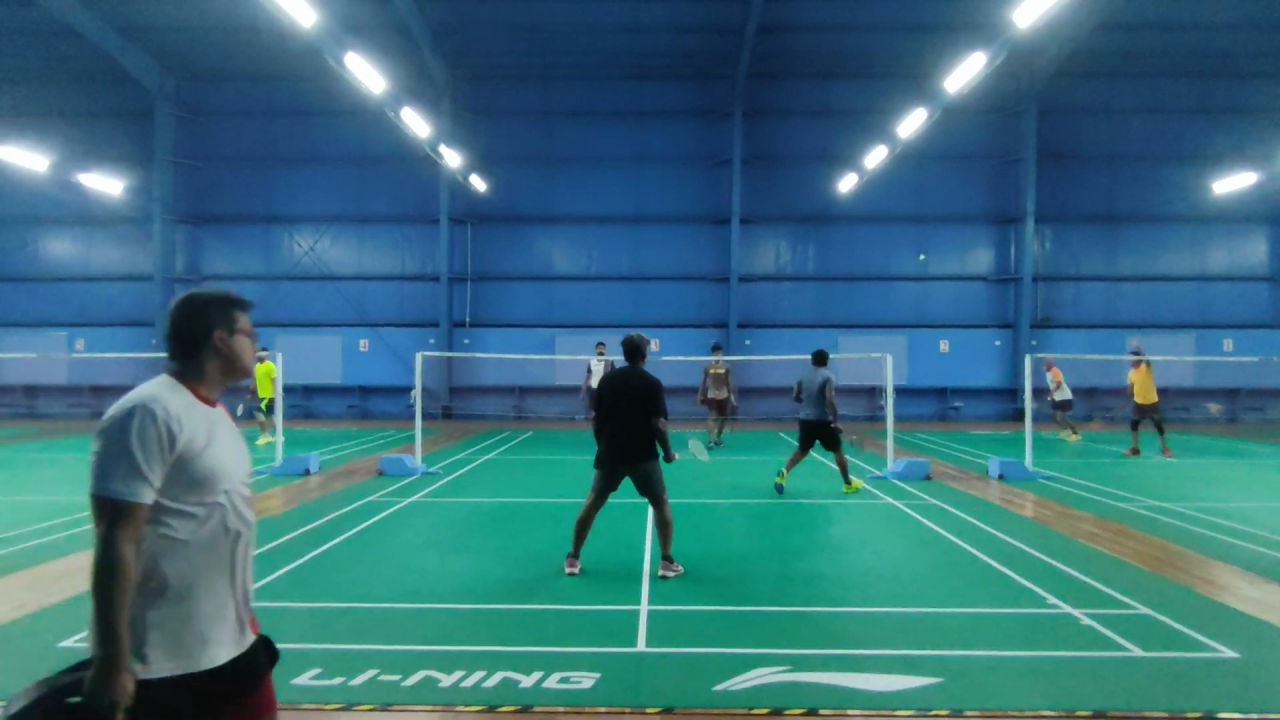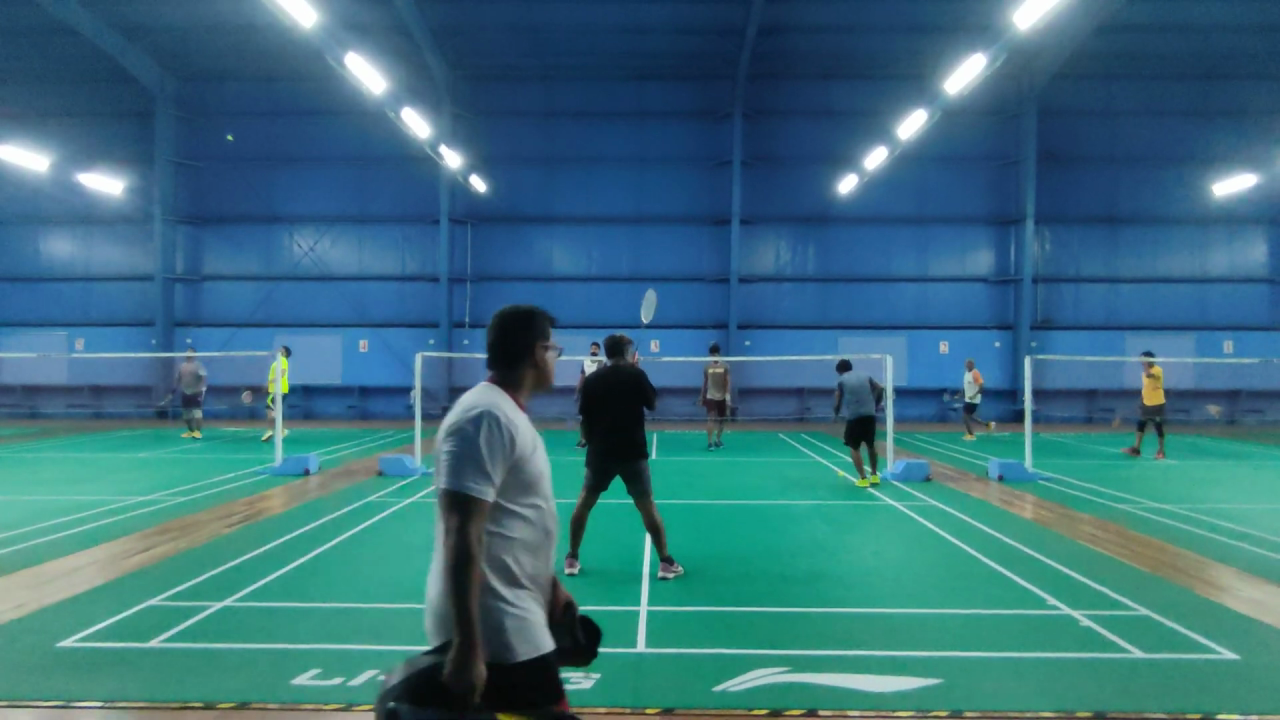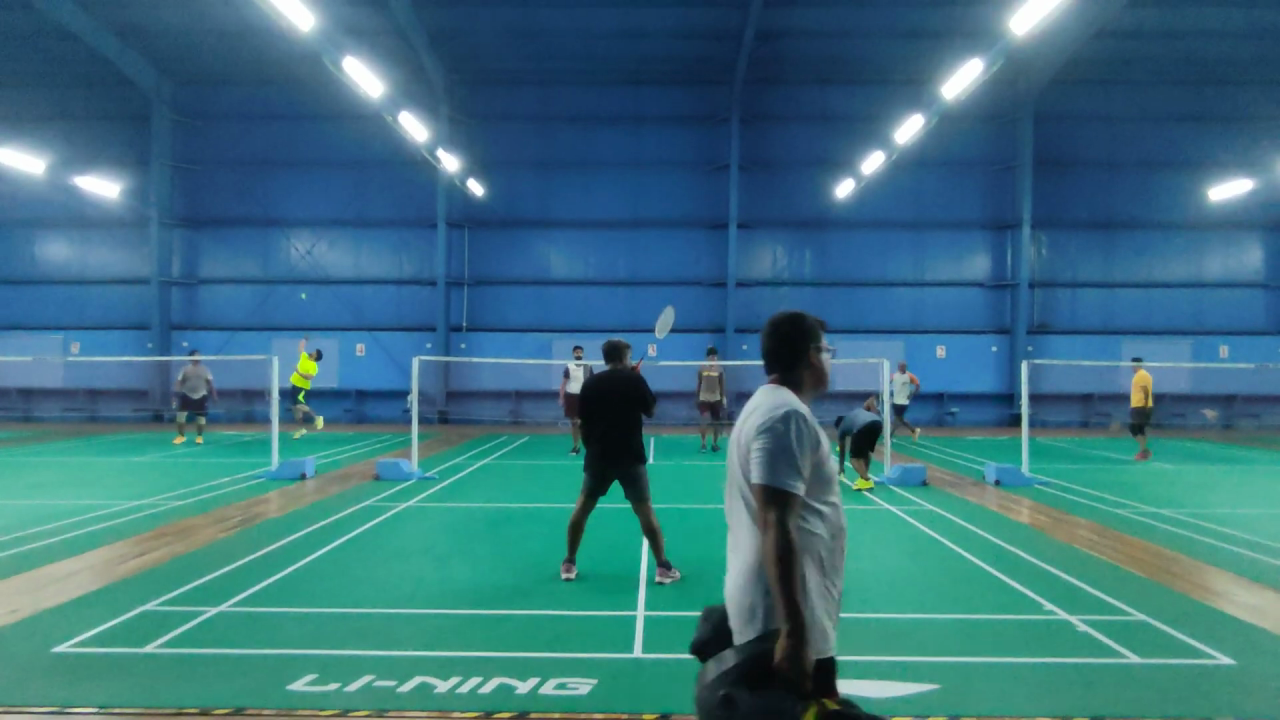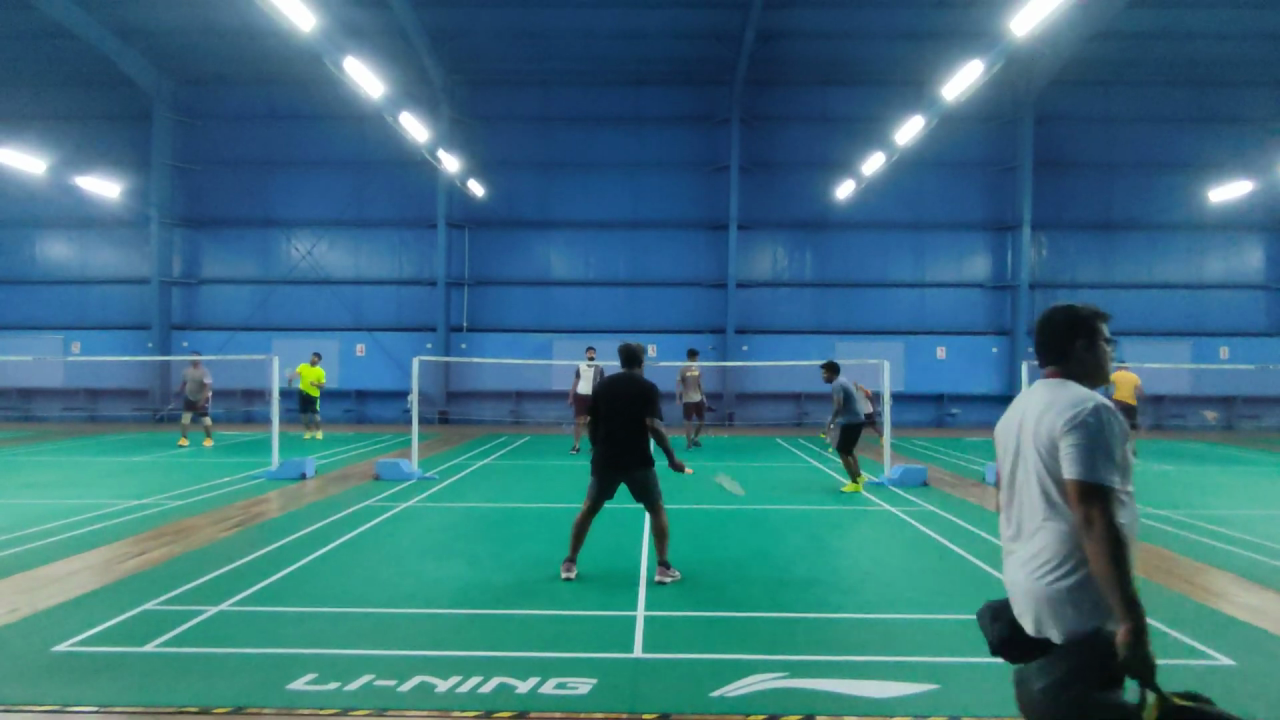
dt=0.7s
person 1, frame 1
left shoulder: (214, 413)
right shoulder: (149, 414)
right elbow: (116, 544)
right wrist: (111, 663)
left hip: (229, 637)
right hip: (162, 654)
person 1, frame 2
left shoulder: (505, 414)
right shoulder: (488, 420)
right elbow: (463, 538)
left wrist: (551, 588)
right wrist: (467, 646)
left hip: (505, 616)
right hip: (497, 626)
person 1, frame 3
left shoulder: (769, 407)
right shoulder: (788, 417)
right elbow: (776, 528)
right wrist: (793, 632)
left hip: (796, 613)
right hip: (781, 616)
person 1, frame 4
left shoulder: (1018, 408)
right shoulder: (1089, 411)
right elbow: (1096, 524)
right wrist: (1132, 622)
left hip: (1031, 593)
right hip: (1076, 605)
person 2, frame 1
left shoulder: (607, 379)
right shoulder: (652, 383)
left elbow: (596, 419)
right elbow: (658, 425)
right wrist: (667, 452)
left hip: (610, 455)
right hip: (643, 456)
left knee: (592, 504)
right knee: (661, 505)
left ankle: (573, 558)
right ankle: (666, 562)
person 2, frame 2
left shoulder: (593, 380)
right shoulder: (636, 375)
left elbow: (584, 419)
right elbow: (652, 404)
left hip: (601, 453)
right hip: (633, 453)
left knee: (584, 504)
right knee: (647, 507)
left ankle: (572, 559)
right ankle: (666, 563)
person 2, frame 3
left shoulder: (590, 383)
right shoulder: (635, 380)
left elbow: (583, 422)
right elbow: (650, 411)
left hip: (598, 457)
right hip: (631, 457)
left knee: (582, 508)
right knee: (645, 511)
left ankle: (569, 564)
right ankle: (663, 567)
person 2, frame 4
left shoulder: (602, 385)
right shoulder: (647, 388)
left elbow: (592, 423)
right elbow: (653, 425)
right wrist: (671, 457)
left hip: (604, 461)
right hip: (637, 462)
left knee: (588, 510)
right knee: (657, 511)
left ankle: (569, 563)
right ankle: (663, 567)
